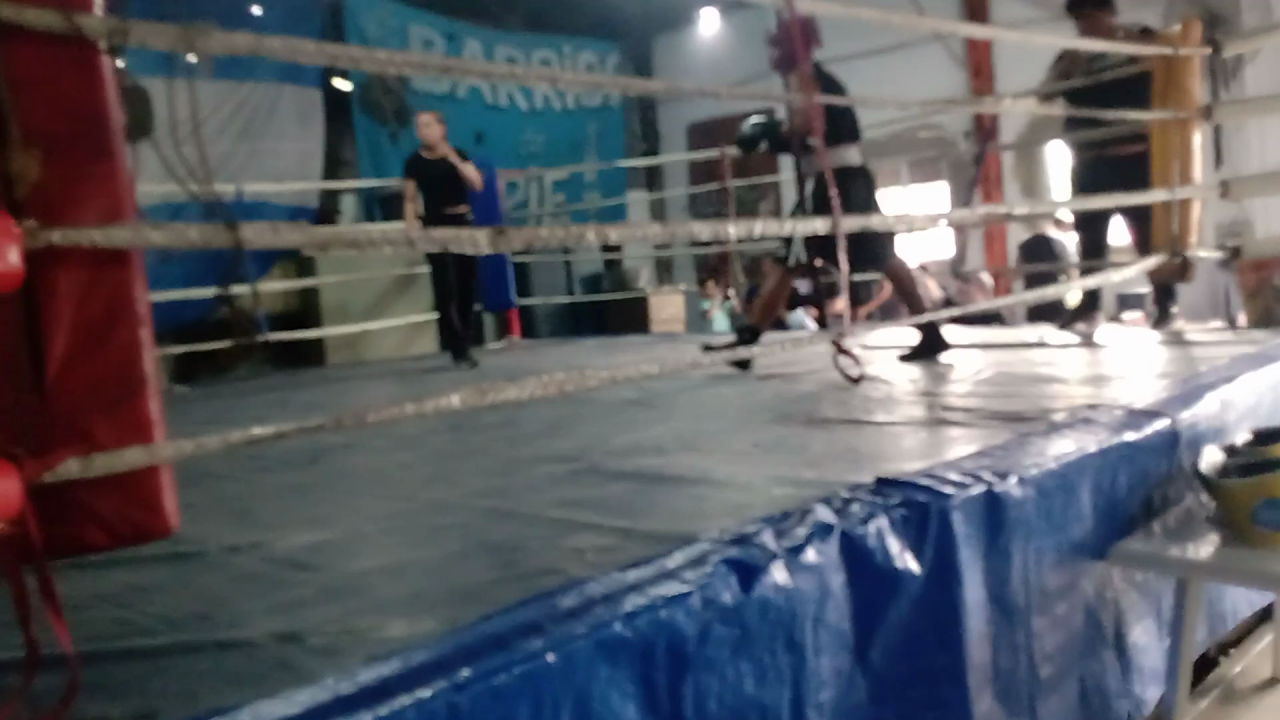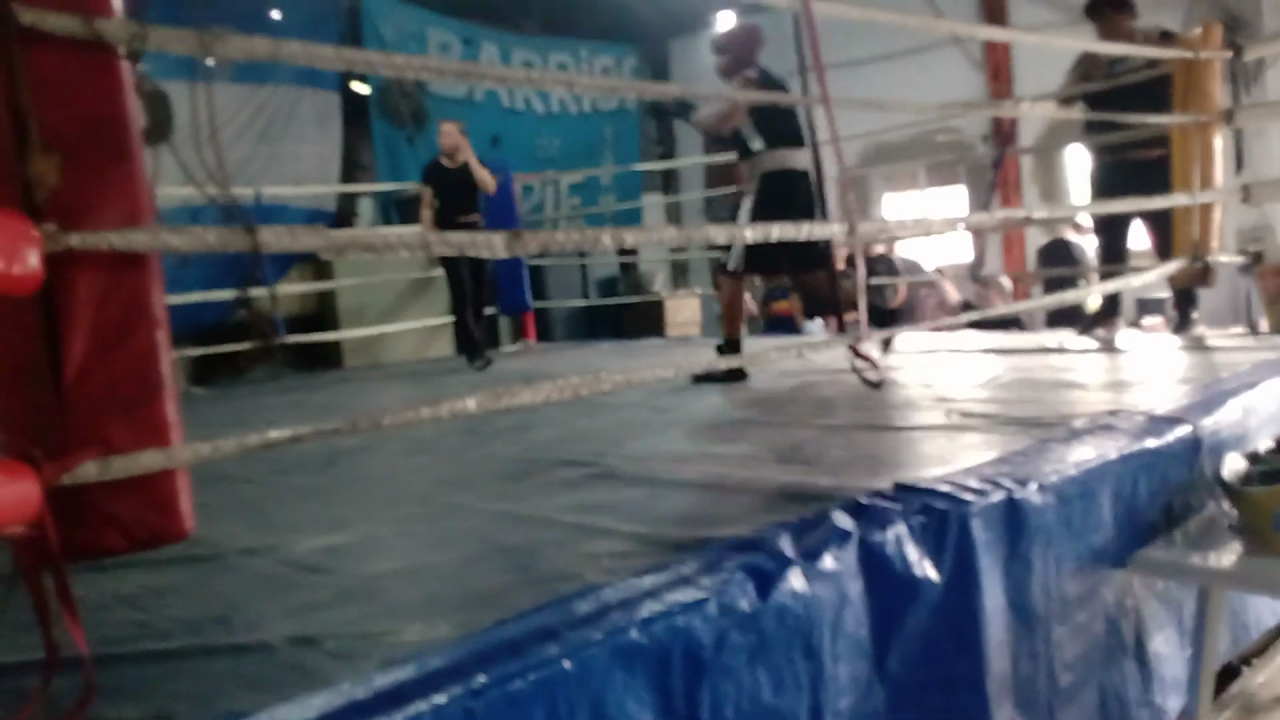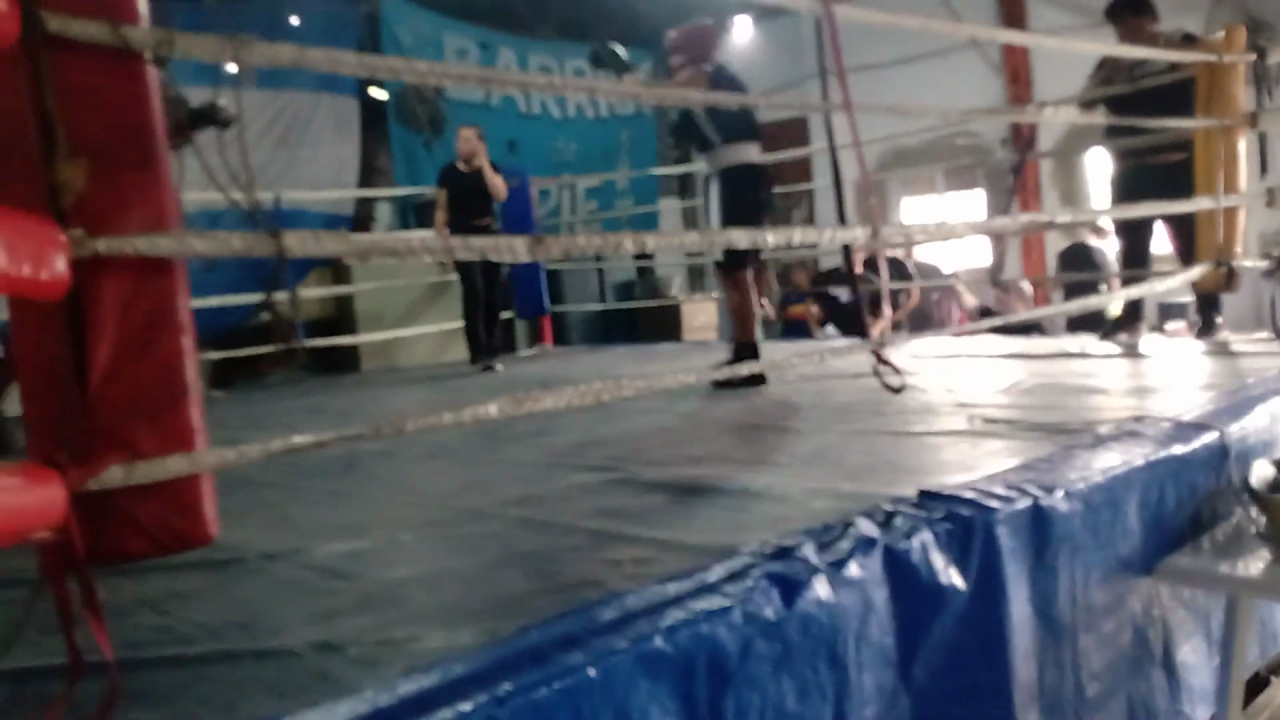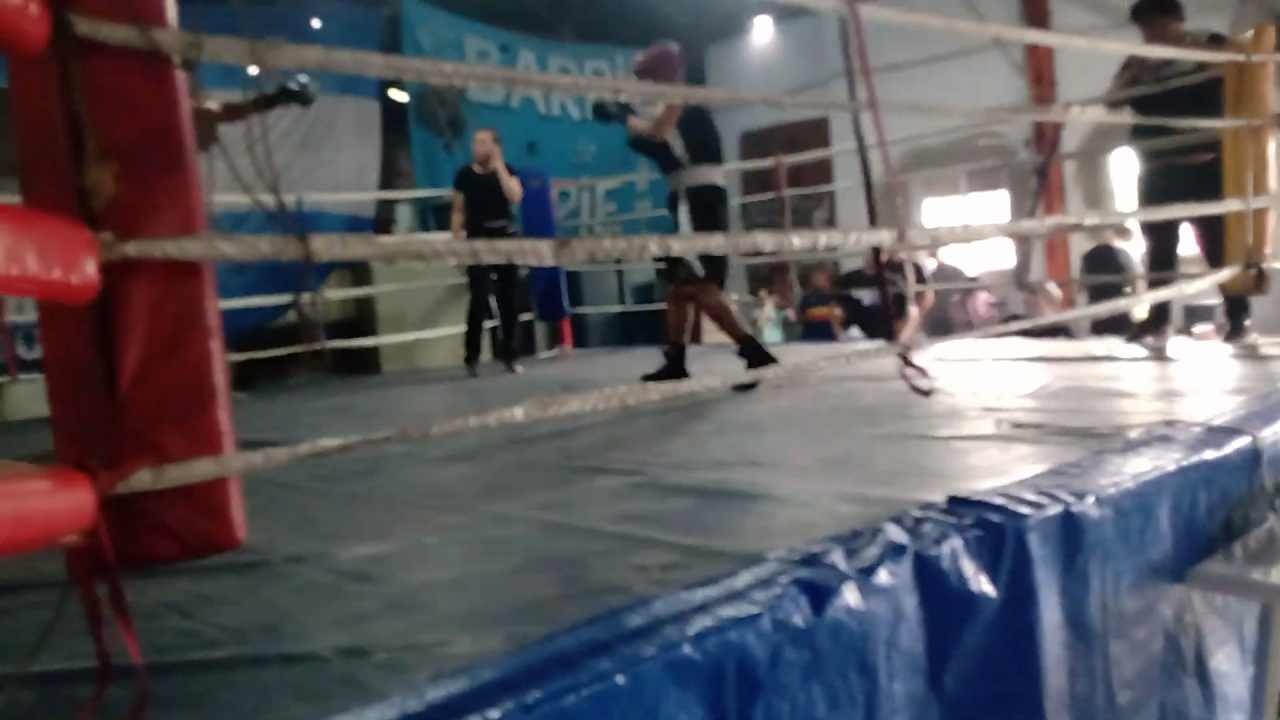
dt=0.2s
person 1, frame 1
left shoulder: (802, 76)
right shoulder: (822, 78)
left elbow: (806, 125)
left wrist: (770, 133)
right wrist: (777, 138)
left hip: (831, 179)
right hip: (853, 177)
left knee: (788, 267)
right knee: (883, 259)
left ankle: (745, 342)
right ankle: (930, 334)
person 1, frame 2
left shoulder: (747, 82)
right shoulder: (769, 83)
left elbow: (718, 124)
left wrist: (692, 113)
left hip: (775, 180)
right hip: (796, 181)
left knee: (732, 273)
right knee: (815, 267)
left ankle: (731, 360)
person 1, frame 3
left shoulder: (699, 75)
right shoulder: (723, 81)
right wrist: (687, 130)
left hip: (735, 176)
right hip: (752, 174)
left knee: (734, 271)
right knee: (741, 267)
left ankle: (748, 360)
right ankle: (742, 352)
person 1, frame 4
left shoulder: (674, 98)
right shoulder: (686, 105)
left elbow: (652, 130)
left wrist: (623, 114)
right wrist: (646, 145)
left hip: (697, 197)
right hip: (705, 196)
left knee: (698, 285)
right knee: (678, 284)
left ankle: (756, 354)
right ankle: (675, 362)
person 2, frame 1
left shoulder: (1137, 39)
right shoulder: (1073, 56)
right elbow: (1044, 94)
left wrist: (1124, 38)
right wrist: (1067, 64)
left hip: (1134, 157)
right hip: (1090, 161)
left knee: (1147, 231)
right knee: (1089, 233)
left ankle: (1165, 302)
right ankle: (1089, 303)
person 2, frame 2
left shoulder: (1158, 41)
right shoulder: (1093, 59)
right elbow: (1064, 98)
left wrist: (1144, 42)
right wrist: (1086, 69)
left hip: (1155, 160)
right hip: (1110, 166)
left knee: (1168, 235)
right knee: (1109, 238)
left ankle: (1187, 307)
right ankle: (1109, 308)
person 2, frame 3
left shoulder: (1180, 44)
right shoulder: (1114, 62)
right elbow: (1085, 102)
left wrist: (1167, 45)
right wrist: (1108, 73)
left hip: (1177, 165)
right hip: (1131, 169)
left knee: (1191, 240)
right knee: (1132, 243)
left ankle: (1210, 312)
right ankle: (1131, 314)
person 2, frame 4
left shoulder: (1207, 44)
right shoulder: (1140, 63)
right elbow: (1112, 102)
left wrist: (1194, 45)
right wrist: (1133, 72)
left hip: (1204, 166)
right hip: (1158, 170)
left knee: (1219, 241)
right knee: (1158, 245)
left ankle: (1239, 315)
right ankle: (1158, 316)
person 3, frame 1
left shoulder: (458, 155)
right shoulder: (414, 163)
left elbow: (478, 184)
right elbow: (410, 200)
left wrist: (456, 161)
right wrist: (412, 229)
left hip: (463, 223)
right hip: (436, 227)
left knee: (468, 285)
right knee: (446, 289)
left ankle: (462, 340)
right ankle: (459, 351)
person 3, frame 2
left shoulder: (474, 163)
right shoulder: (433, 169)
left elbow: (490, 189)
right elbow: (427, 207)
left wrist: (470, 158)
left hip: (475, 231)
right hip: (448, 234)
left knee: (478, 292)
right knee: (462, 291)
left ankle: (475, 347)
right ankle: (474, 351)
person 3, frame 3
left shoulder: (490, 168)
right shoulder: (448, 173)
left elbow: (501, 195)
right elbow: (441, 209)
left wrist: (483, 163)
right wrist: (440, 240)
left hip: (489, 235)
right hip: (462, 237)
left knee: (492, 296)
right knee: (474, 292)
left ankle: (490, 353)
right ankle: (478, 353)
person 3, frame 4
left shoulder: (506, 170)
right shoulder: (464, 175)
left elbow: (515, 197)
right elbow: (458, 211)
left wrist: (498, 165)
right wrist: (457, 241)
left hip: (505, 237)
right hip: (478, 239)
left knee: (509, 298)
right knee: (480, 297)
left ankle: (509, 355)
right ankle: (471, 357)
